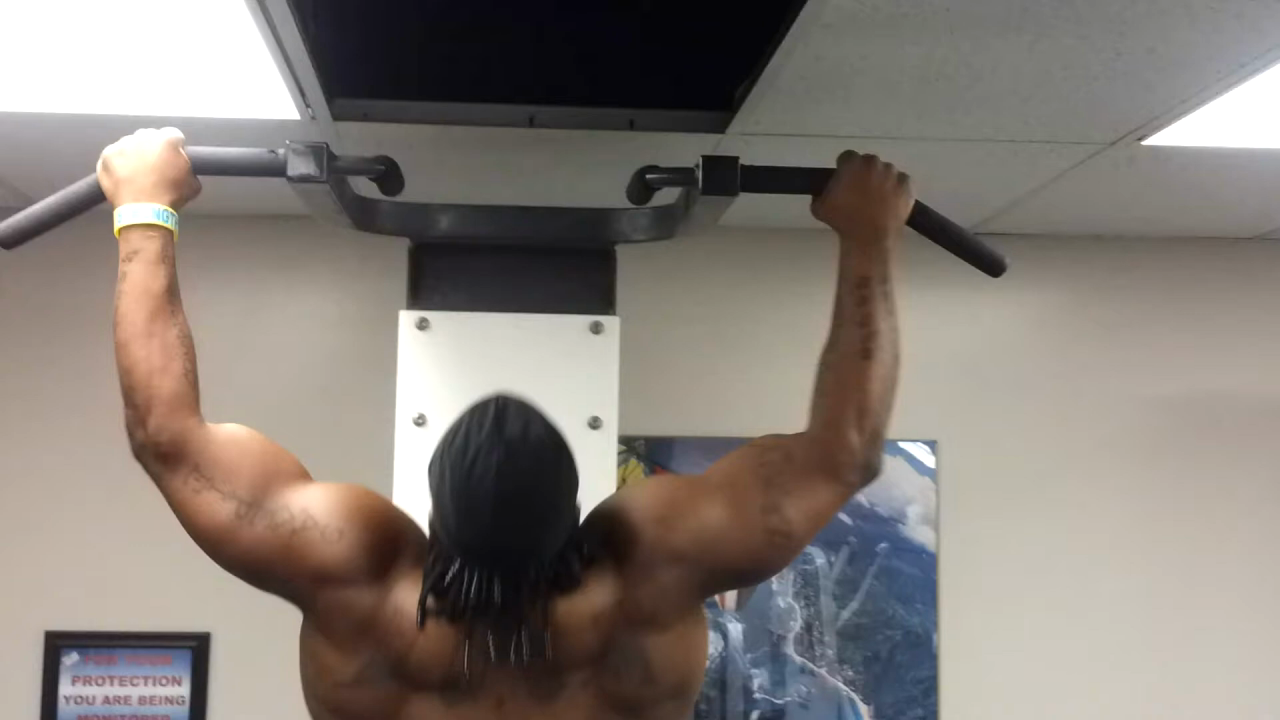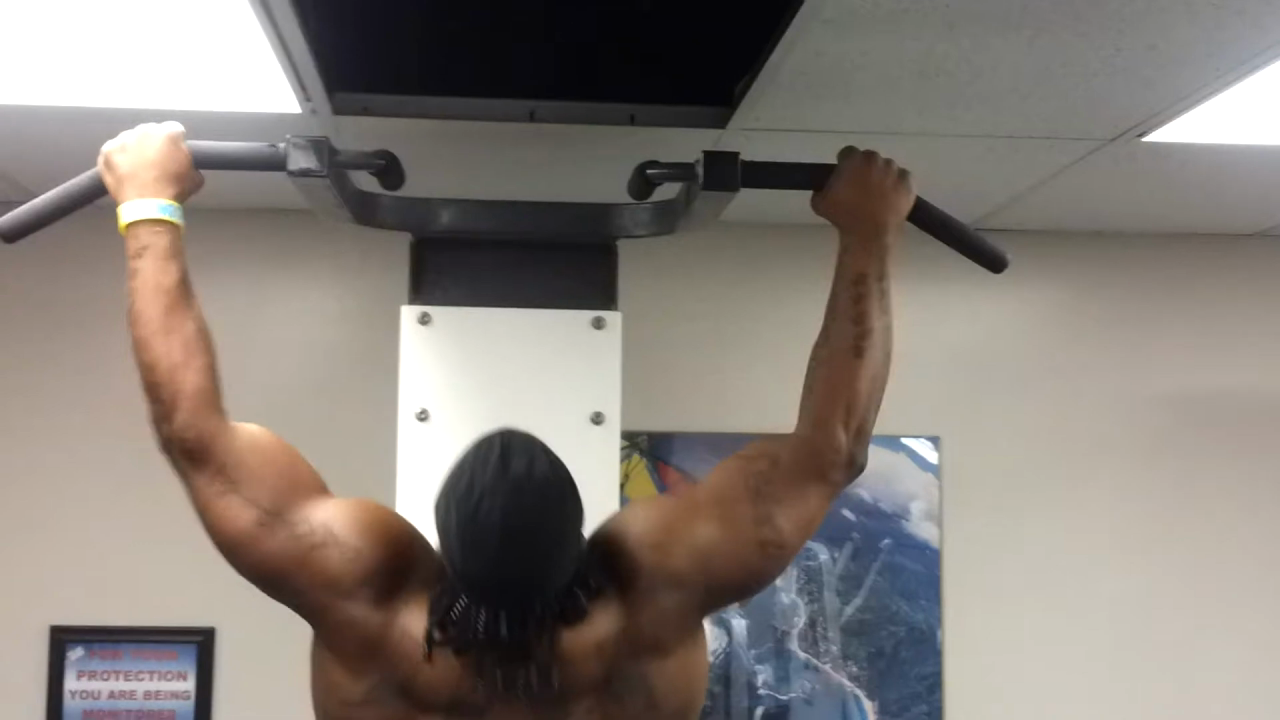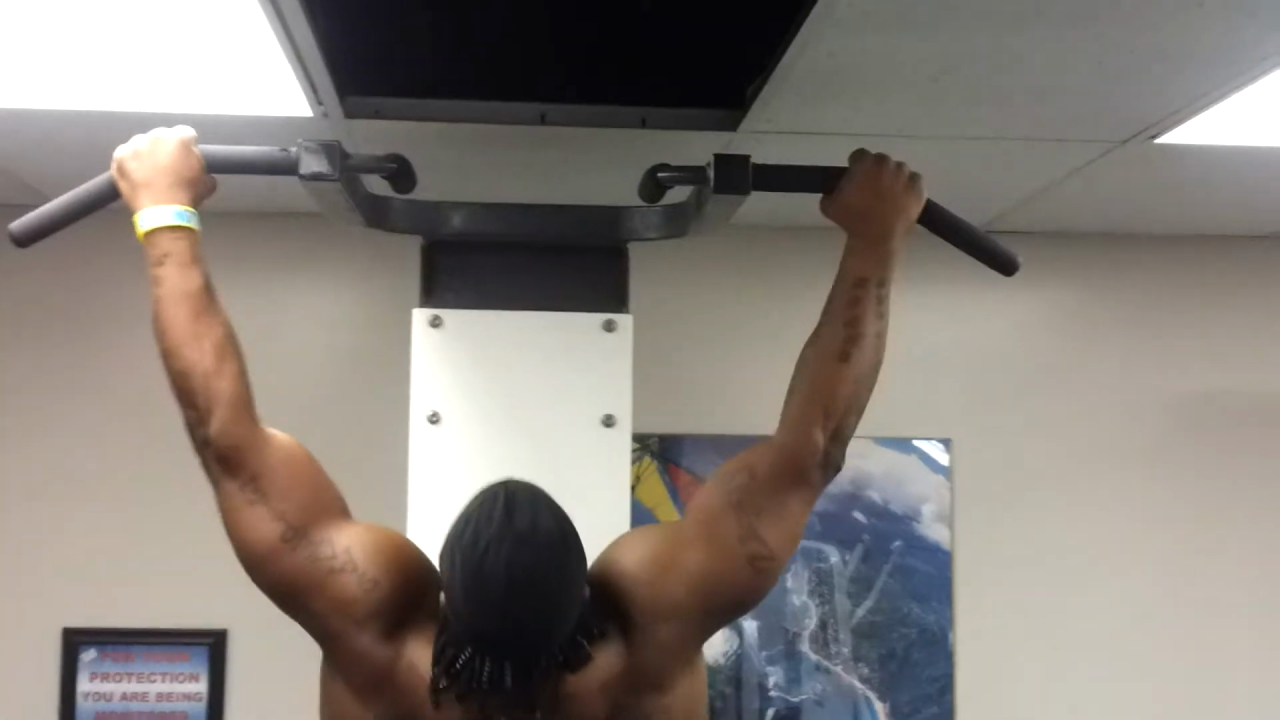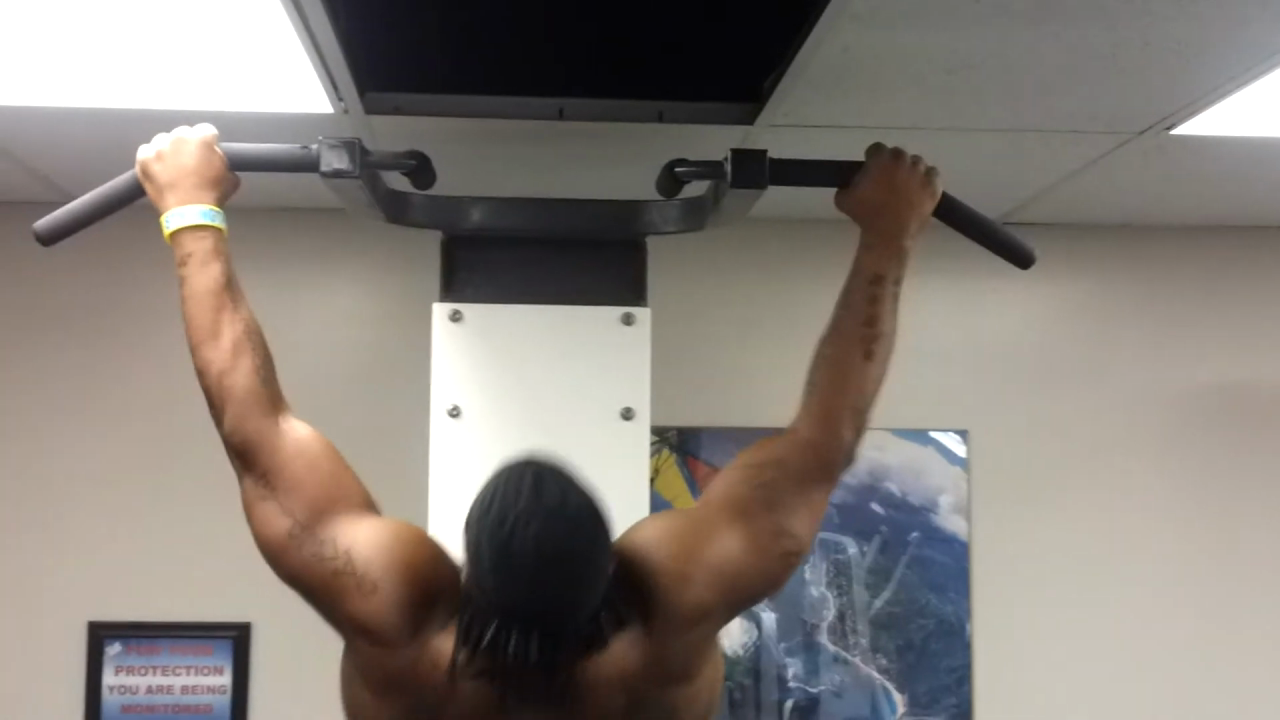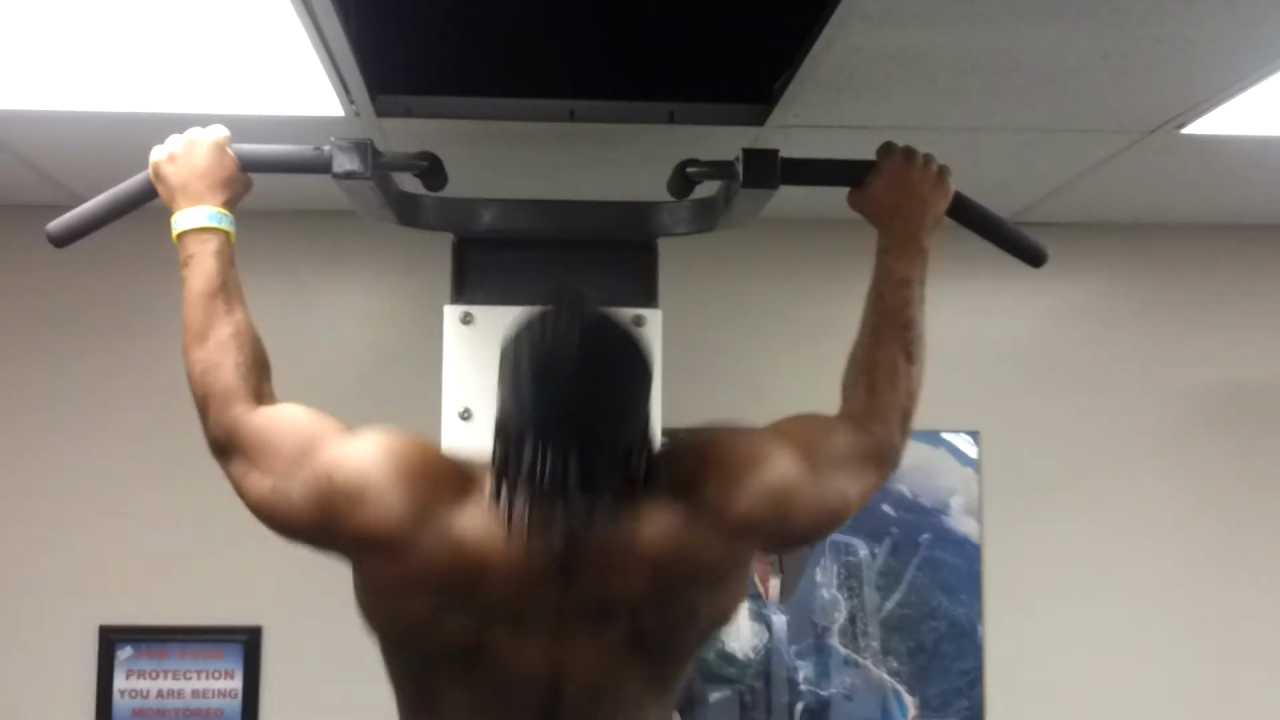
dt=0.2s
person 1, frame 1
left shoulder: (353, 584)
right shoulder: (651, 585)
left elbow: (165, 432)
right elbow: (845, 450)
left wrist: (144, 214)
right wrist: (866, 240)
person 1, frame 2
left shoulder: (364, 607)
right shoulder: (651, 610)
left elbow: (191, 428)
right elbow: (833, 445)
left wrist: (149, 209)
right wrist: (866, 237)
person 1, frame 3
left shoulder: (373, 636)
right shoulder: (650, 632)
left elbow: (227, 434)
right elbow: (810, 447)
left wrist: (166, 215)
right wrist: (872, 241)
person 1, frame 4
left shoulder: (395, 617)
right shoulder: (669, 620)
left elbow: (252, 422)
right elbow: (825, 439)
left wrist: (194, 216)
right wrist: (884, 239)
person 1, frame 5
left shoulder: (403, 513)
right shoulder: (708, 520)
left elbow: (235, 420)
right elbow: (875, 436)
left wrist: (201, 216)
right wrist: (903, 238)
